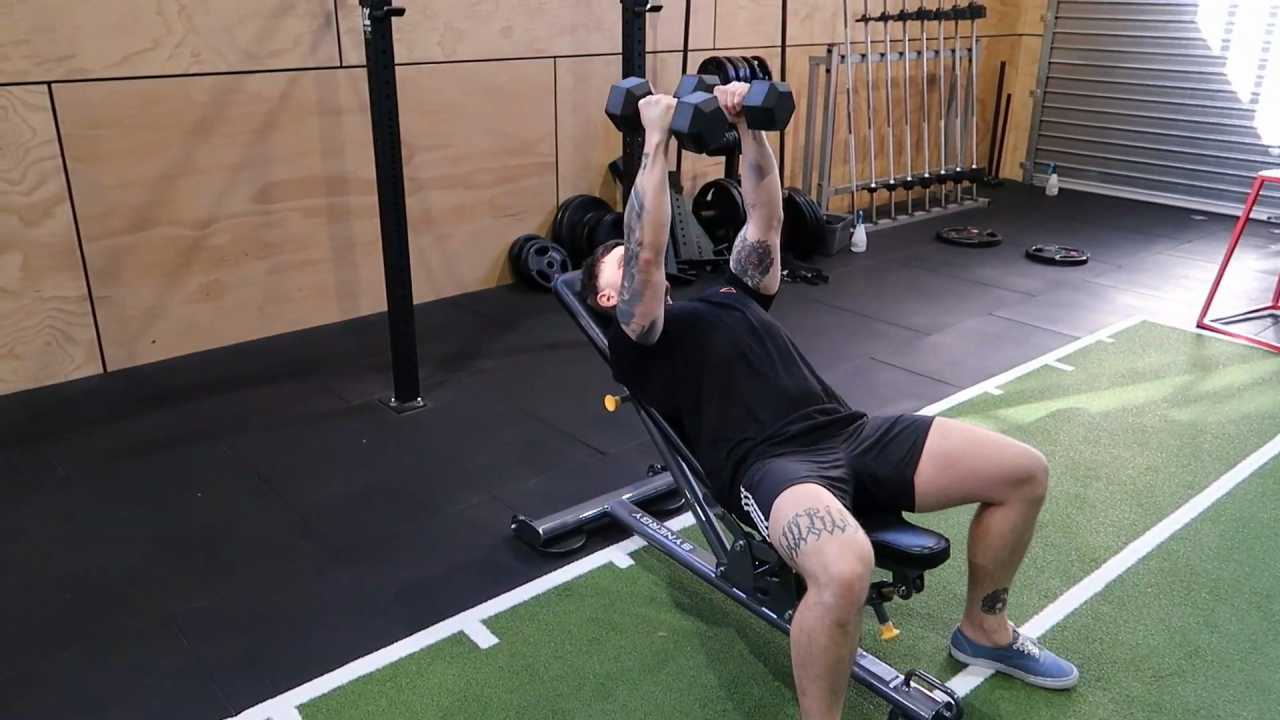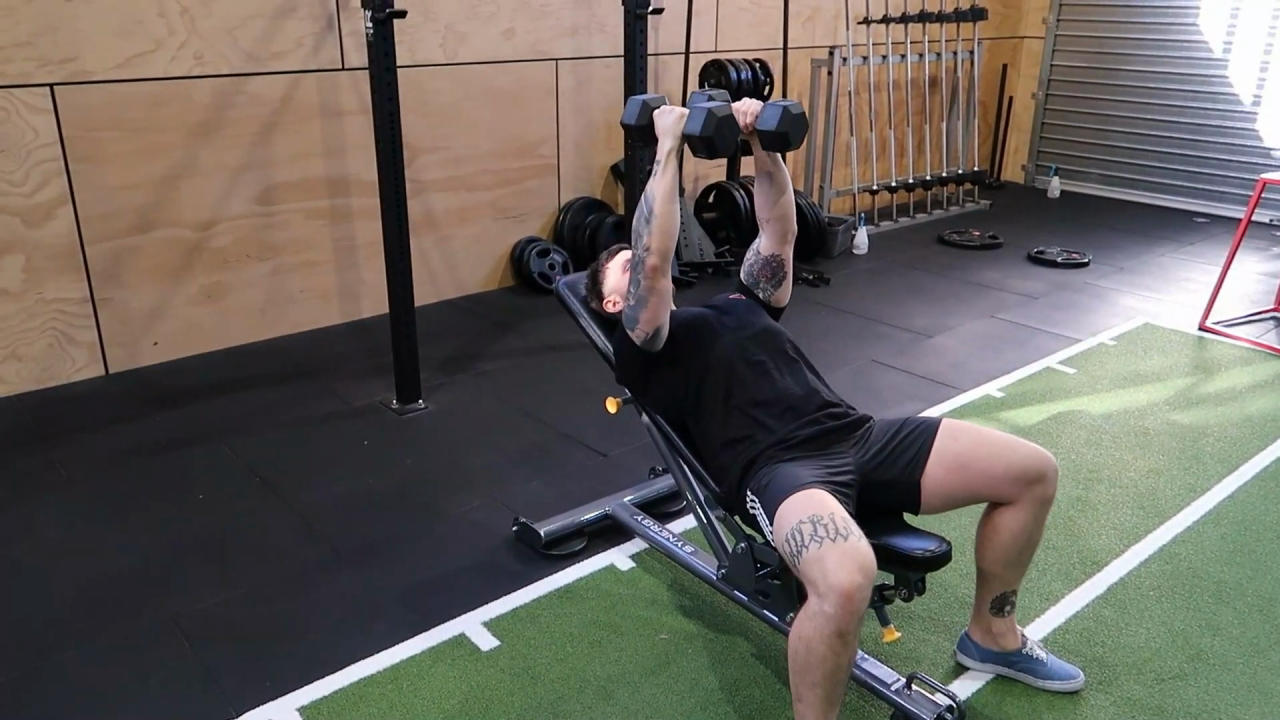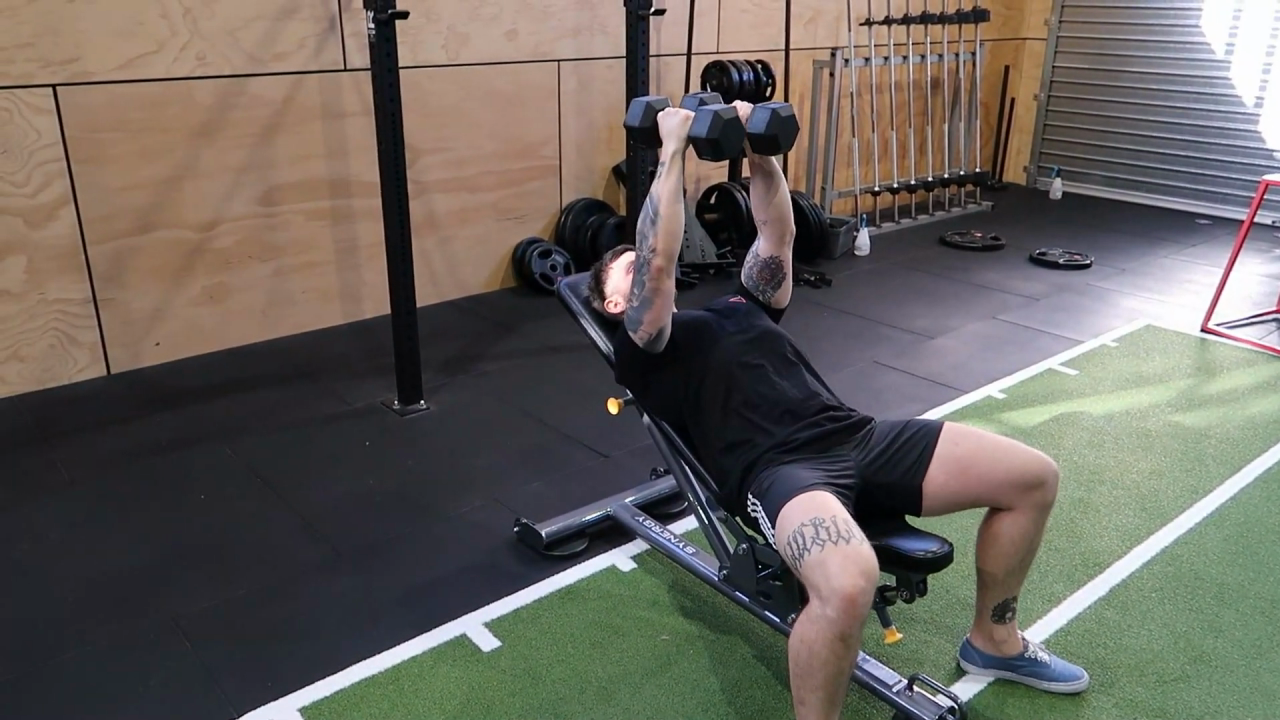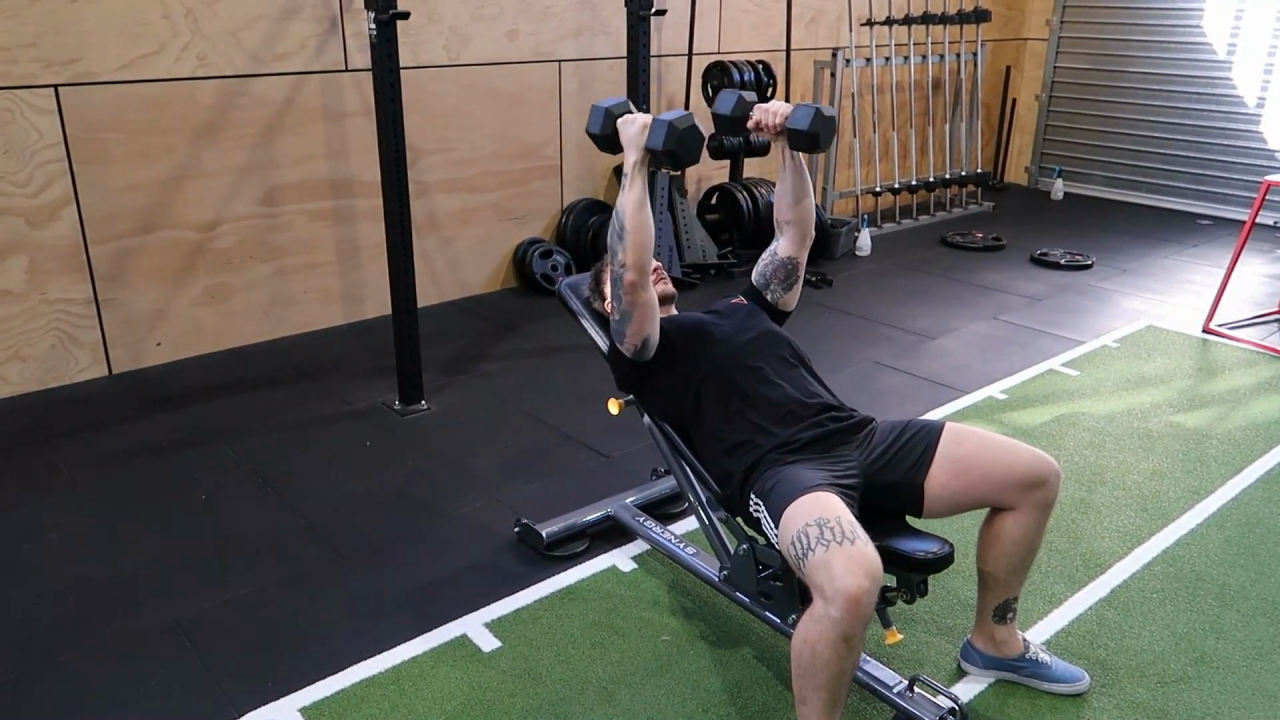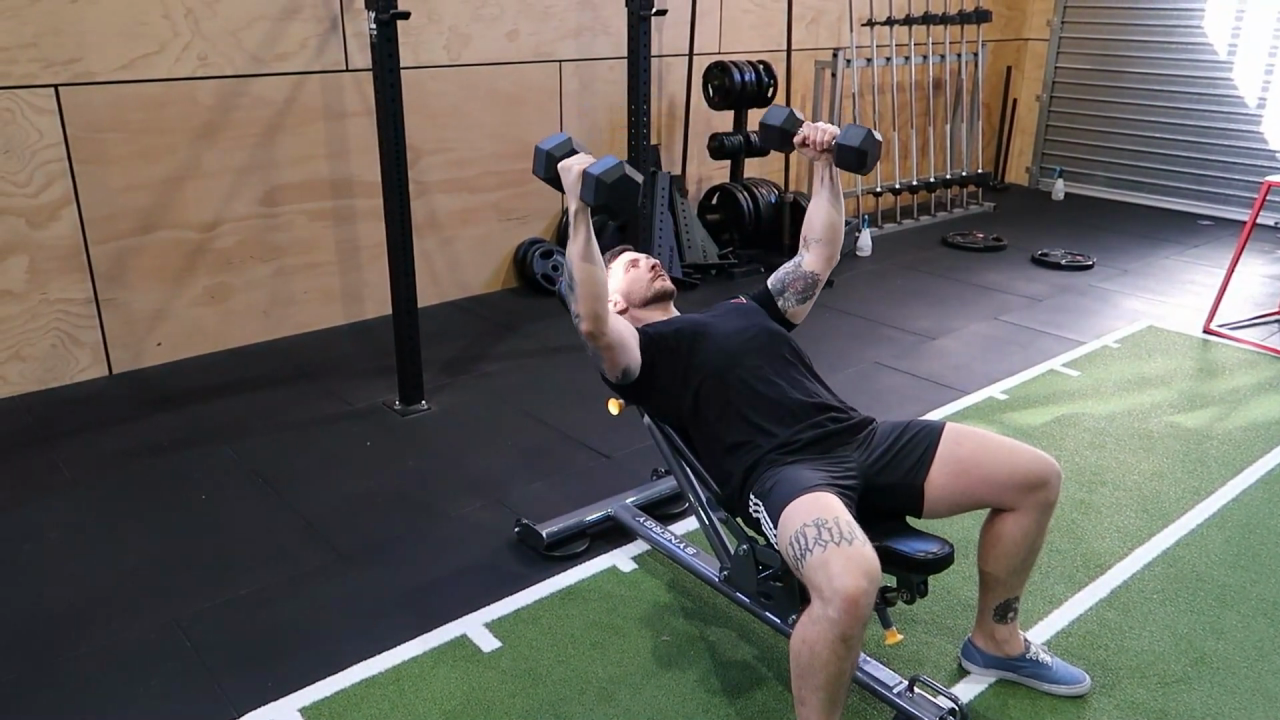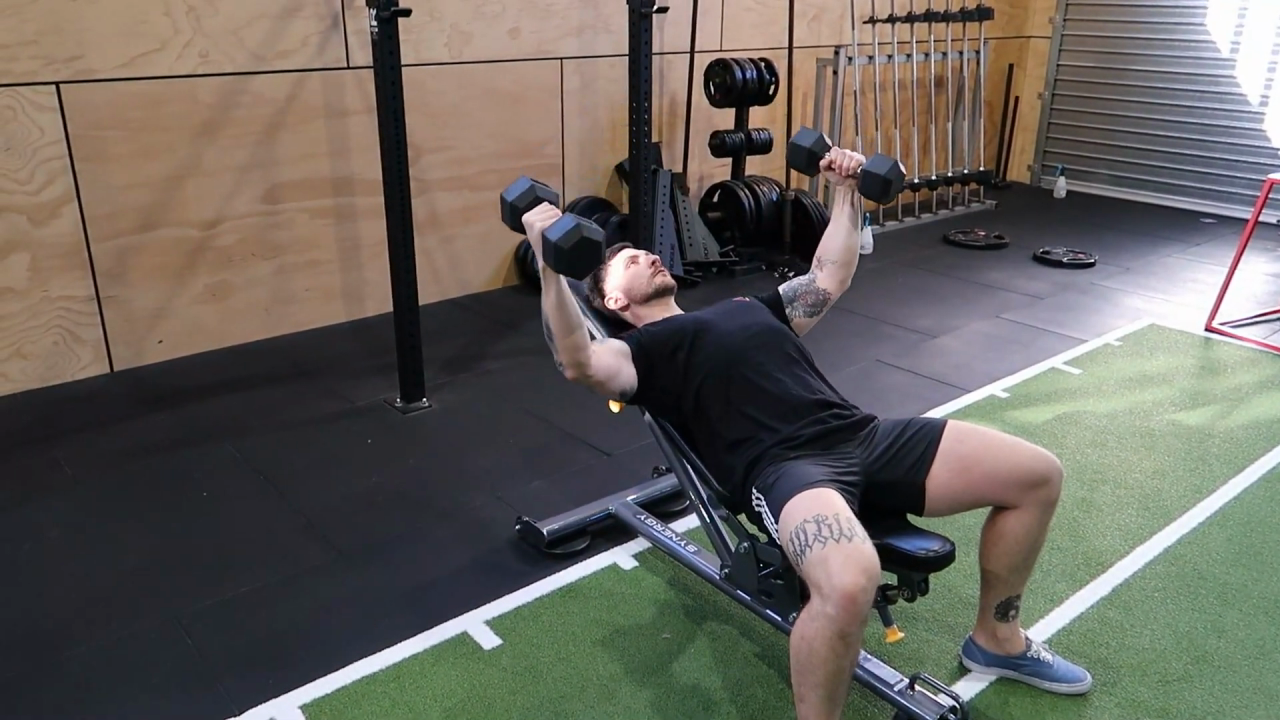
dt=0.4s
person 1, frame 1
left shoulder: (730, 295)
right shoulder: (637, 341)
left elbow: (765, 219)
right elbow: (650, 250)
left wrist: (749, 125)
right wrist: (656, 139)
left hip: (846, 433)
right hip: (769, 464)
left knee: (1024, 472)
right knee: (844, 570)
left ankle: (984, 631)
person 1, frame 2
left shoulder: (739, 302)
right shoulder: (643, 347)
left elbow: (780, 230)
right elbow: (653, 259)
left wrist: (762, 141)
right wrist: (667, 147)
left hip: (854, 436)
right hip: (776, 468)
left knee: (1033, 471)
right knee: (845, 580)
left ankle: (992, 633)
person 1, frame 3
left shoulder: (741, 304)
right shoulder: (644, 346)
left elbow: (777, 233)
right elbow: (660, 257)
left wrist: (754, 146)
right wrist: (673, 148)
left hip: (855, 438)
right hip: (777, 469)
left knee: (1034, 477)
right knee: (847, 584)
left ankle: (994, 640)
person 1, frame 4
left shoulder: (742, 307)
right shoulder: (640, 351)
left elbow: (794, 235)
right elbow: (633, 273)
left wrist: (784, 142)
right wrist: (636, 162)
left hip: (857, 439)
right hip: (778, 471)
left knee: (1036, 477)
right knee: (852, 584)
left ankle: (994, 641)
person 1, frame 5
left shoulder: (744, 307)
right shoulder: (640, 350)
left elbow: (818, 255)
right elbow: (593, 322)
left wrist: (823, 164)
right wrist: (580, 209)
left hip: (858, 438)
right hip: (779, 470)
left knee: (1037, 476)
right knee: (849, 586)
left ankle: (995, 641)
person 1, frame 6
left shoulder: (746, 304)
right shoulder: (642, 349)
left elbow: (830, 278)
right elbow: (580, 364)
left wrist: (845, 191)
right wrist: (549, 259)
left hip: (861, 435)
right hip: (782, 466)
left knee: (1038, 476)
right knee: (849, 582)
left ankle: (996, 639)
